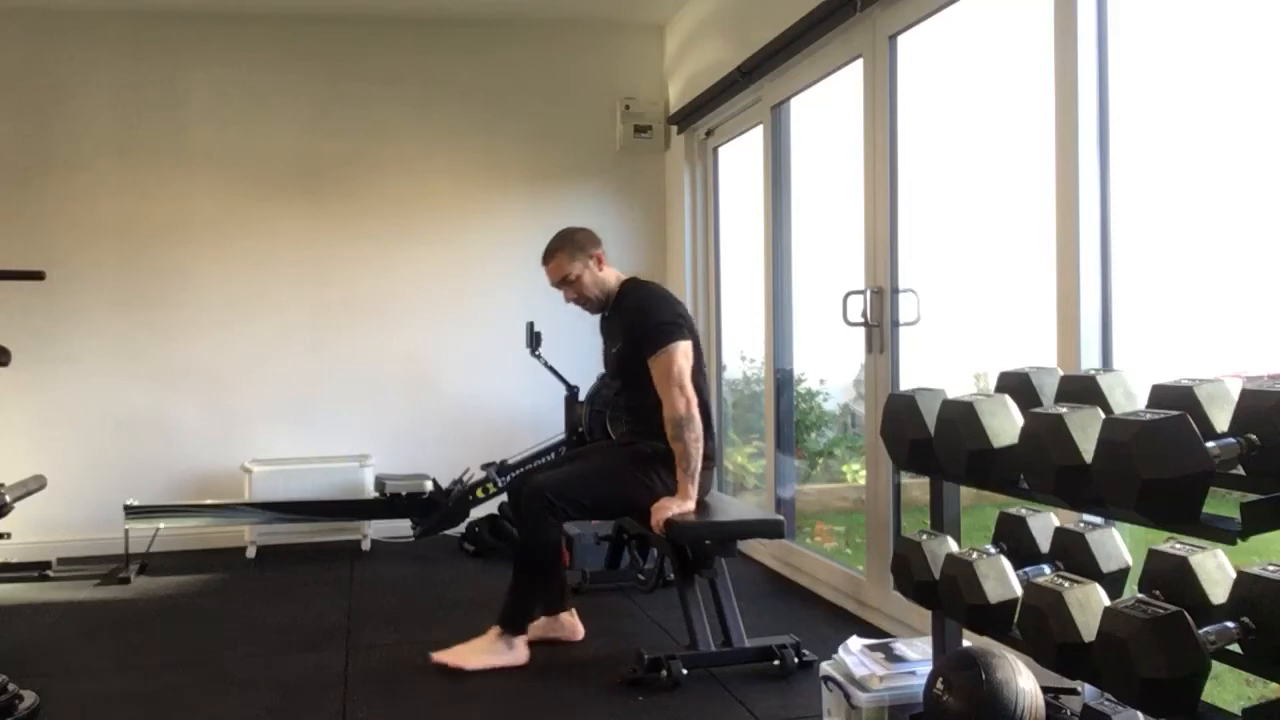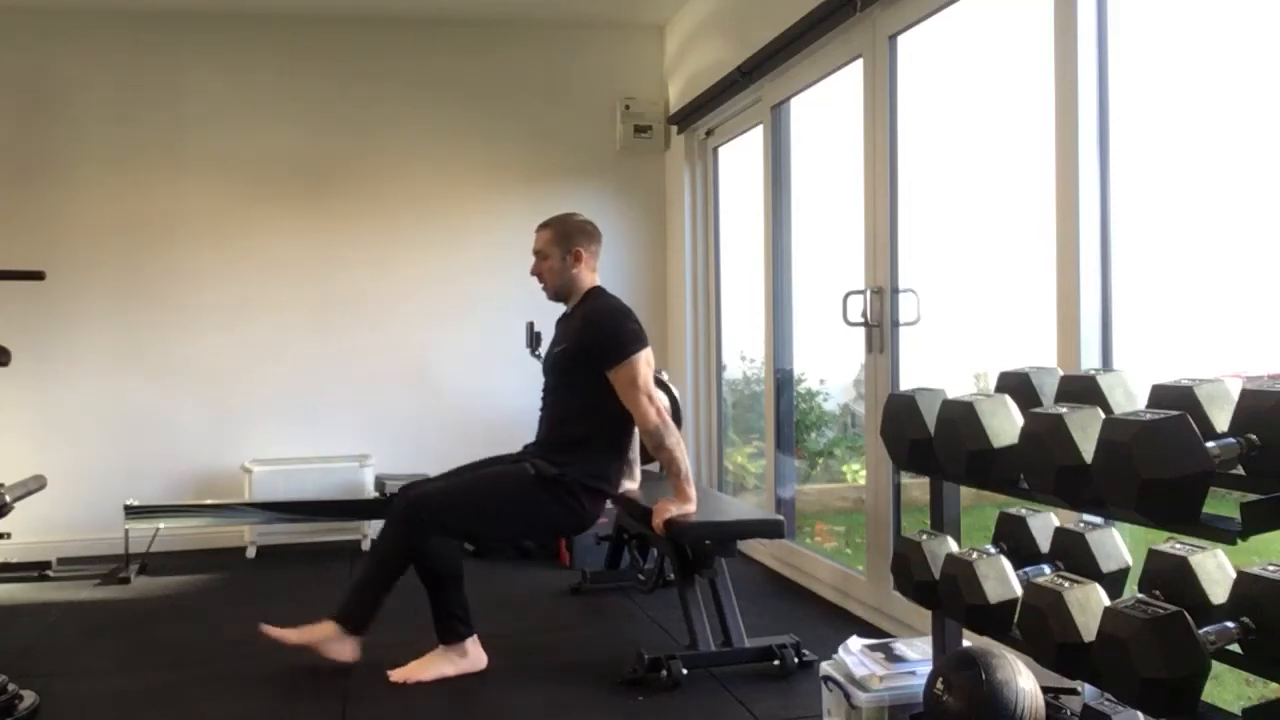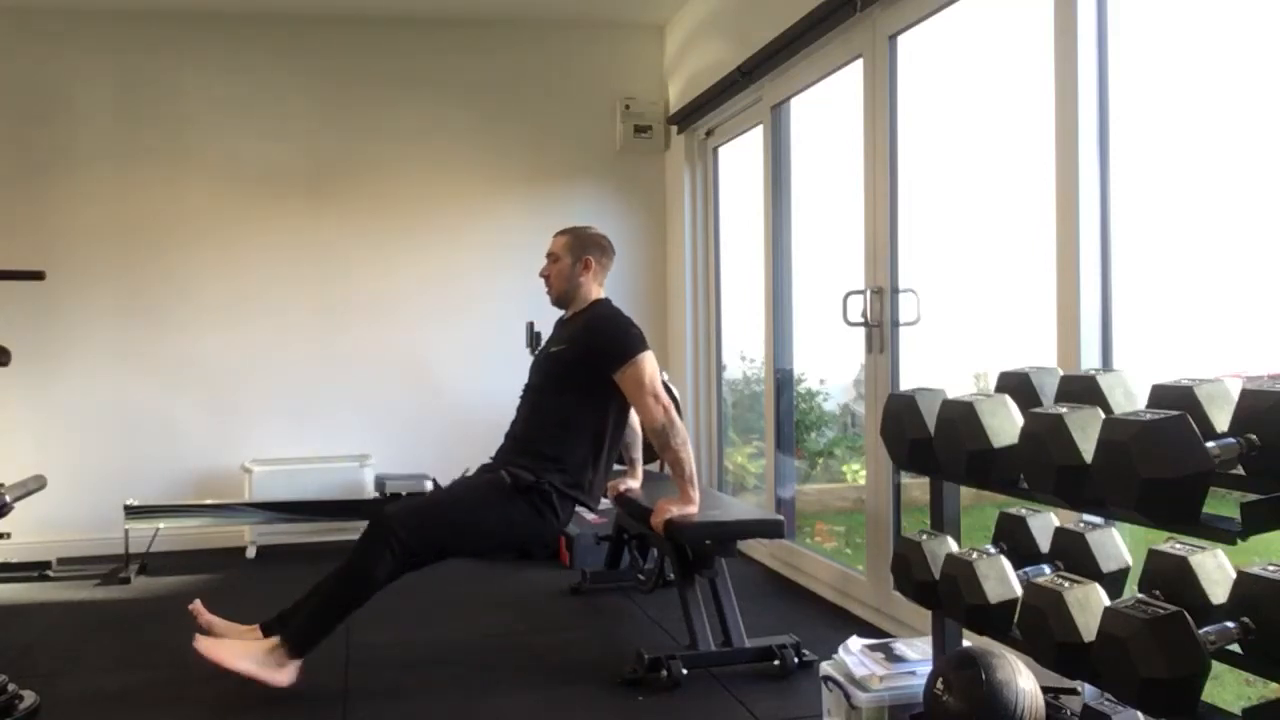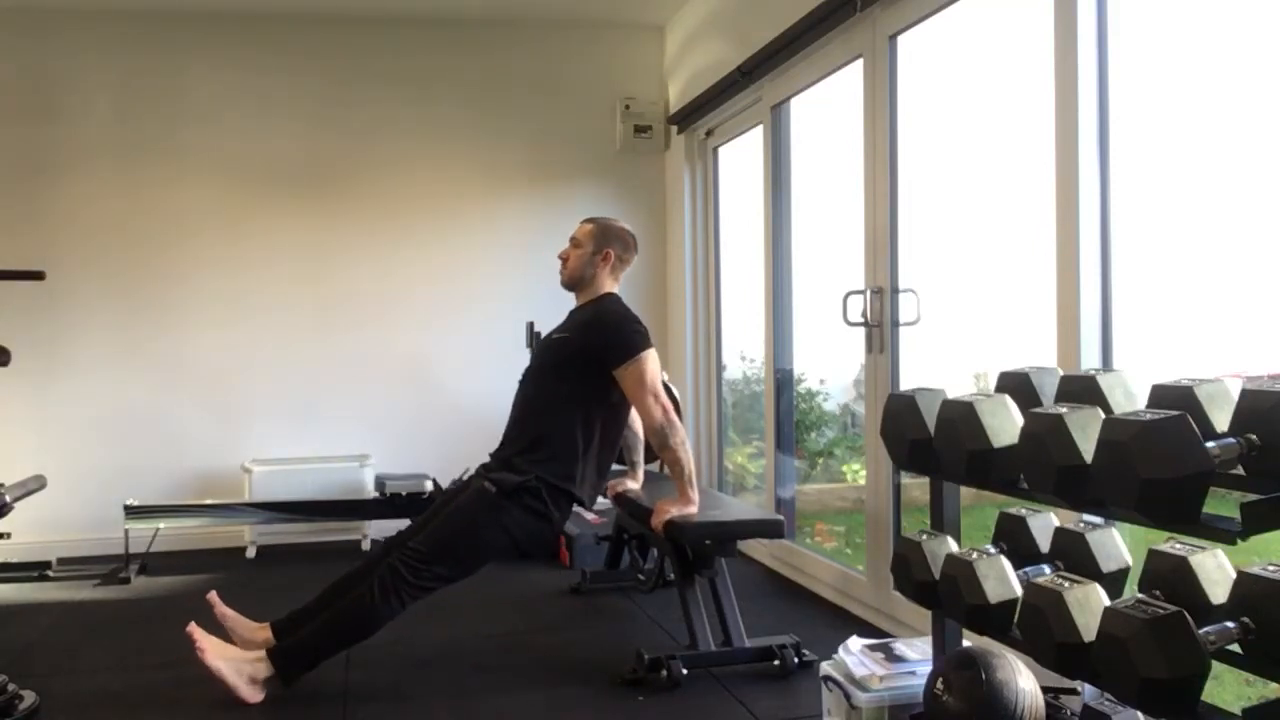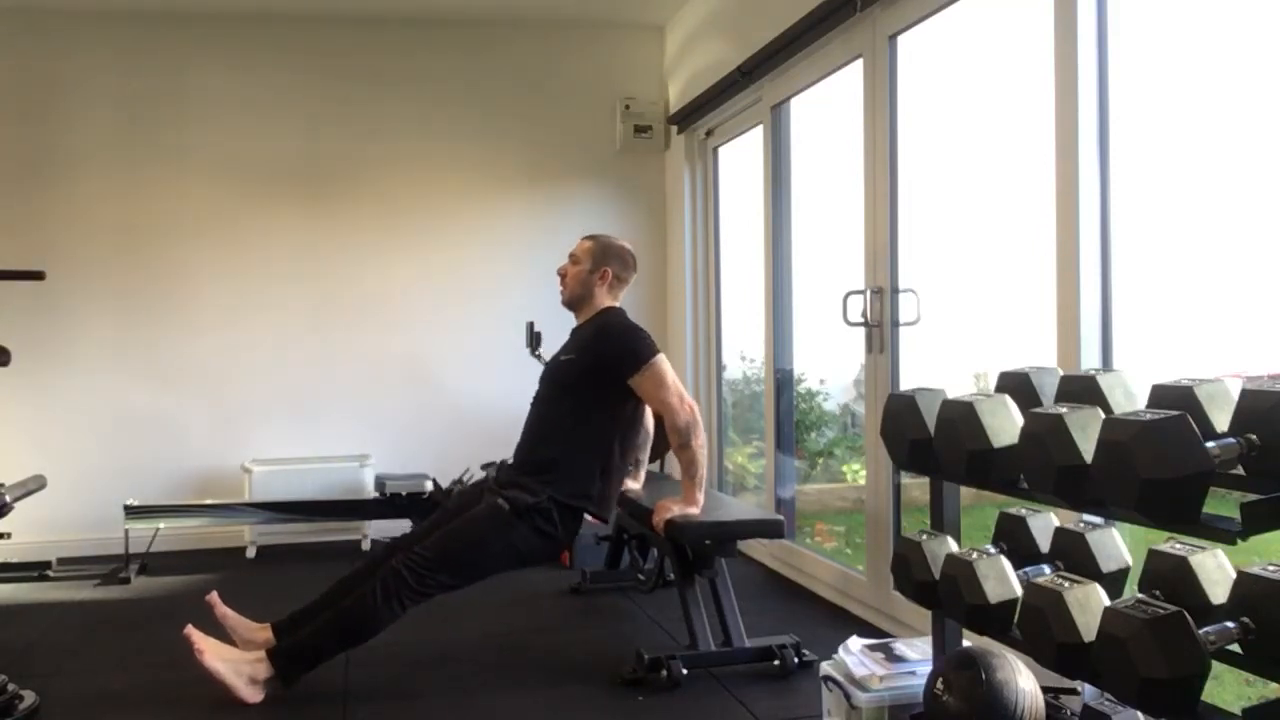
dt=1s
person 1, frame 1
left shoulder: (651, 308)
right shoulder: (613, 313)
left elbow: (682, 401)
left wrist: (685, 493)
left hip: (663, 461)
right hip: (637, 446)
left knee: (542, 497)
right knee: (525, 490)
left ankle: (510, 639)
right ankle: (557, 616)
person 1, frame 2
left shoulder: (608, 320)
right shoulder: (574, 320)
left elbow: (648, 409)
right elbow: (617, 407)
left wrist: (683, 496)
right wrist: (627, 474)
left hip: (564, 490)
right hip: (543, 466)
left knee: (423, 510)
right knee: (410, 503)
left ankle: (458, 647)
right ankle: (345, 630)
person 1, frame 3
left shoulder: (608, 328)
right shoulder: (572, 325)
left elbow: (656, 410)
right elbow: (622, 406)
left wrist: (686, 496)
right wrist: (632, 474)
left hip: (534, 499)
right hip: (511, 485)
left knee: (391, 527)
right knee: (394, 543)
left ankle: (284, 652)
right ankle: (268, 635)
person 1, frame 4
left shoulder: (612, 322)
right shoulder: (588, 320)
left elbow: (655, 407)
right elbow: (623, 406)
left wrist: (686, 497)
right wrist: (634, 474)
left hip: (529, 492)
right hip: (507, 476)
left knee: (406, 570)
right knee: (399, 549)
left ankle: (266, 667)
right ankle: (273, 636)
person 1, frame 5
left shoulder: (616, 336)
right shoulder: (593, 336)
left elbow: (680, 409)
right elbow: (637, 406)
left wrist: (691, 498)
right wrist: (633, 474)
left hip: (538, 509)
right hip: (515, 489)
left knee: (409, 574)
right knee: (401, 552)
left ankle: (268, 668)
right ankle: (274, 636)
